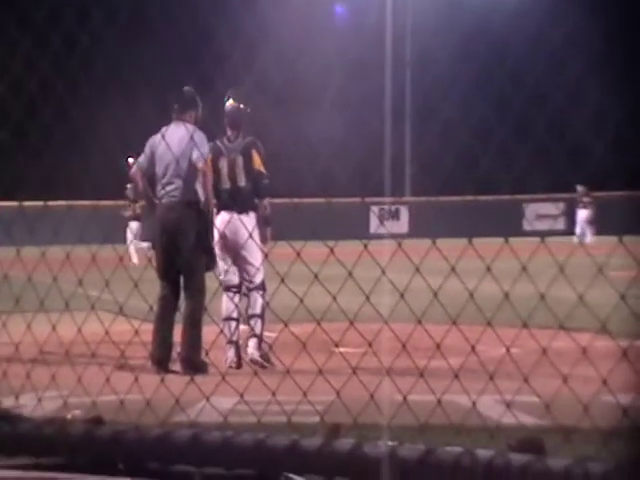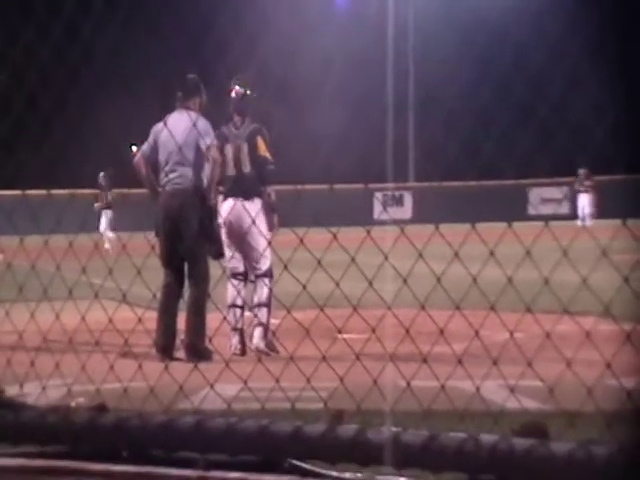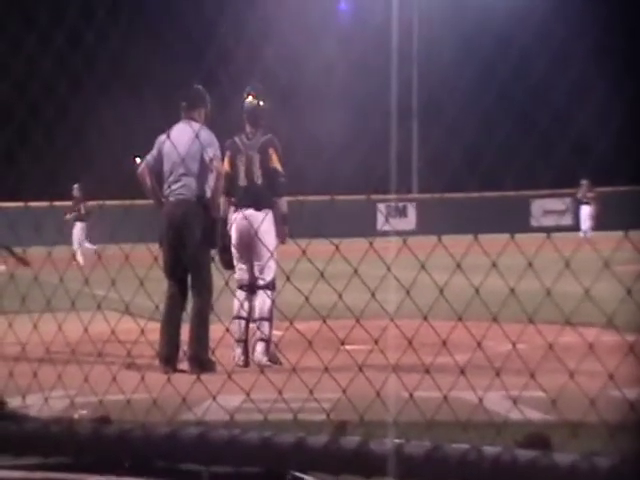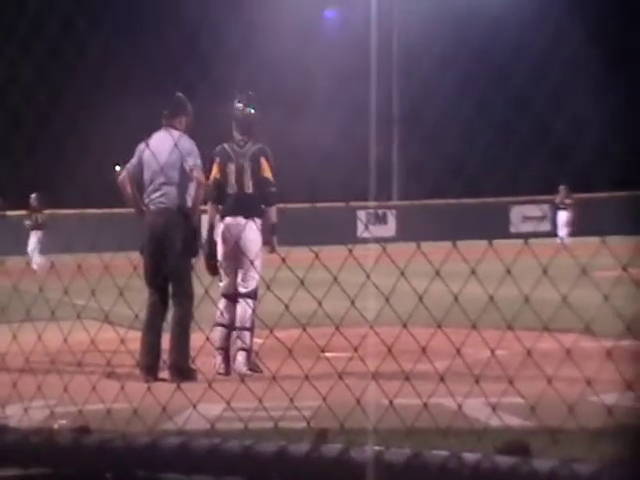
dt=0.4s
person 1, frame 1
left shoulder: (157, 138)
right shoulder: (194, 134)
left elbow: (136, 172)
right elbow: (203, 168)
left wrist: (153, 202)
right wrist: (209, 205)
left hip: (163, 213)
right hip: (188, 212)
left knee: (167, 288)
right knee: (194, 287)
left ankle: (160, 356)
right ankle: (190, 358)
person 1, frame 2
left shoulder: (161, 126)
right shoulder: (198, 122)
left elbow: (139, 160)
right elbow: (214, 156)
left wrist: (156, 192)
right wrist: (210, 191)
left hip: (167, 200)
right hip: (191, 199)
left knee: (171, 275)
right knee: (197, 275)
left ankle: (164, 344)
right ankle: (194, 346)
person 1, frame 3
left shoulder: (166, 137)
right shoulder: (203, 133)
left elbow: (143, 171)
right elbow: (218, 169)
left wrist: (160, 201)
right wrist: (213, 204)
left hip: (171, 212)
right hip: (195, 211)
left knee: (175, 286)
right knee: (201, 286)
left ankle: (167, 356)
right ankle: (198, 357)
person 1, frame 4
left shoulder: (146, 144)
right shoulder: (183, 142)
left elbow: (124, 179)
right elbow: (199, 179)
left wrist: (142, 210)
right wrist: (194, 213)
left hip: (152, 220)
right hip: (176, 219)
left knee: (156, 295)
right knee: (182, 295)
left ankle: (148, 365)
right ankle: (179, 366)
person 2, frame 1
left shoulder: (214, 149)
right shoulder: (251, 145)
left elbow: (208, 190)
right elbow: (261, 188)
left wrist: (209, 225)
right wrist: (266, 223)
left hip: (222, 220)
right hip: (247, 219)
left knee: (229, 286)
right knee: (255, 283)
left ankle: (232, 349)
right ankle: (255, 343)
person 2, frame 2
left shoulder: (221, 136)
right shoulder: (256, 132)
right elbow: (266, 175)
right wrist: (272, 210)
left hip: (228, 206)
right hip: (253, 205)
left knee: (235, 274)
right knee: (262, 271)
left ankle: (236, 337)
right ankle: (260, 332)
person 2, frame 3
left shoulder: (232, 146)
right shoulder: (269, 143)
left elbow: (225, 190)
right elbow: (278, 186)
left wrist: (224, 224)
right wrist: (283, 221)
left hip: (239, 217)
right hip: (263, 216)
left knee: (243, 283)
right knee: (265, 283)
left ankle: (240, 349)
right ankle: (262, 346)
person 2, frame 4
left shoulder: (221, 153)
right shoulder: (260, 153)
left elbow: (213, 197)
right elbow: (269, 196)
left wrist: (211, 232)
right wrist: (273, 231)
left hip: (226, 225)
right hip: (251, 225)
left knee: (227, 291)
right knee: (247, 291)
left ankle: (222, 356)
right ankle: (242, 356)
